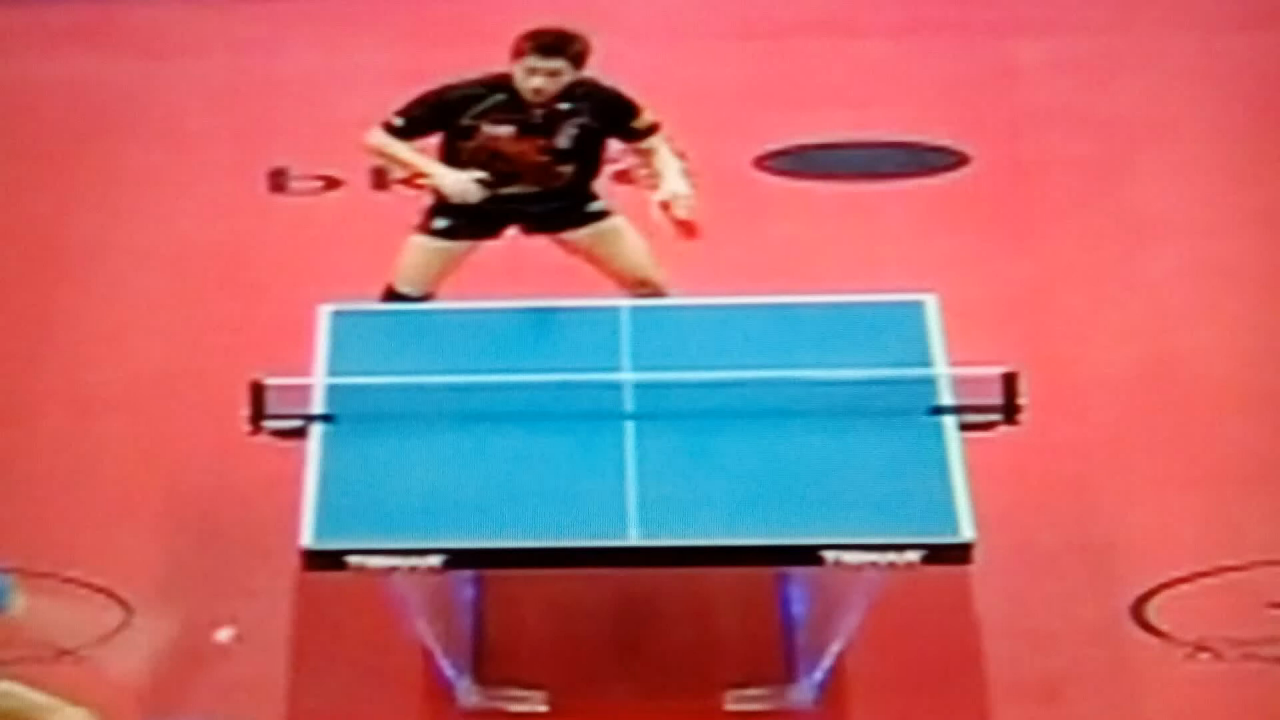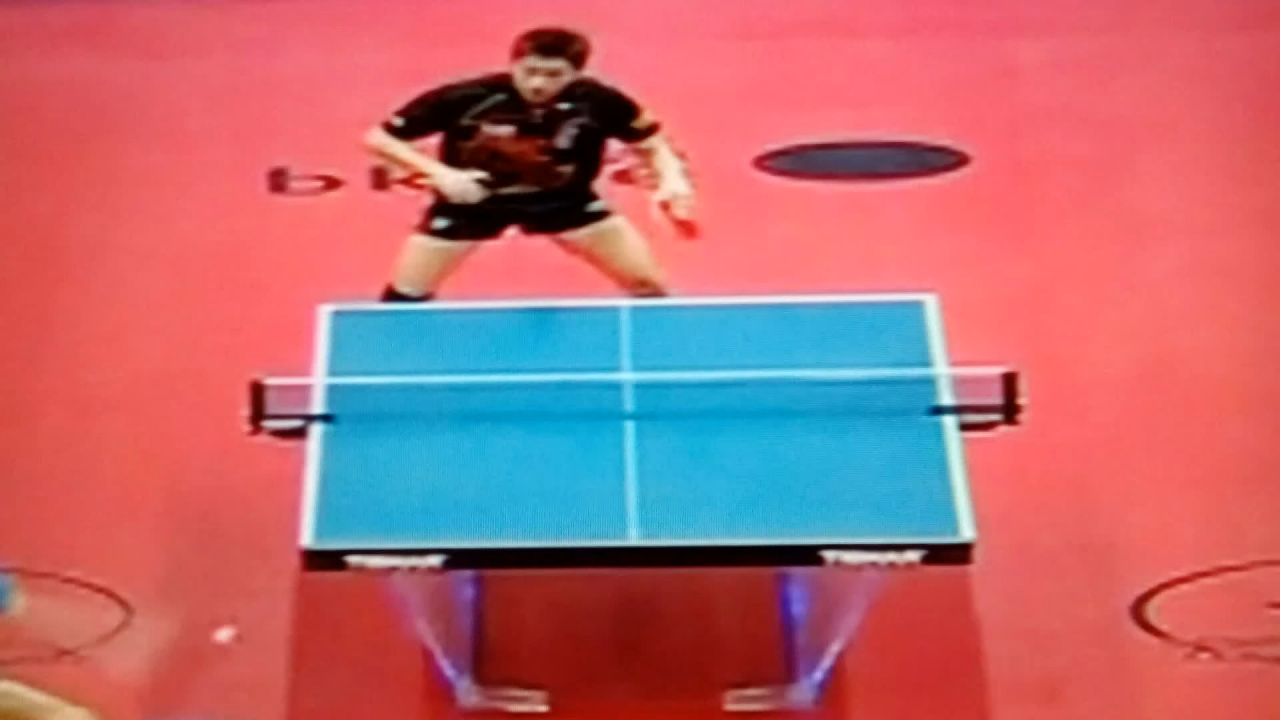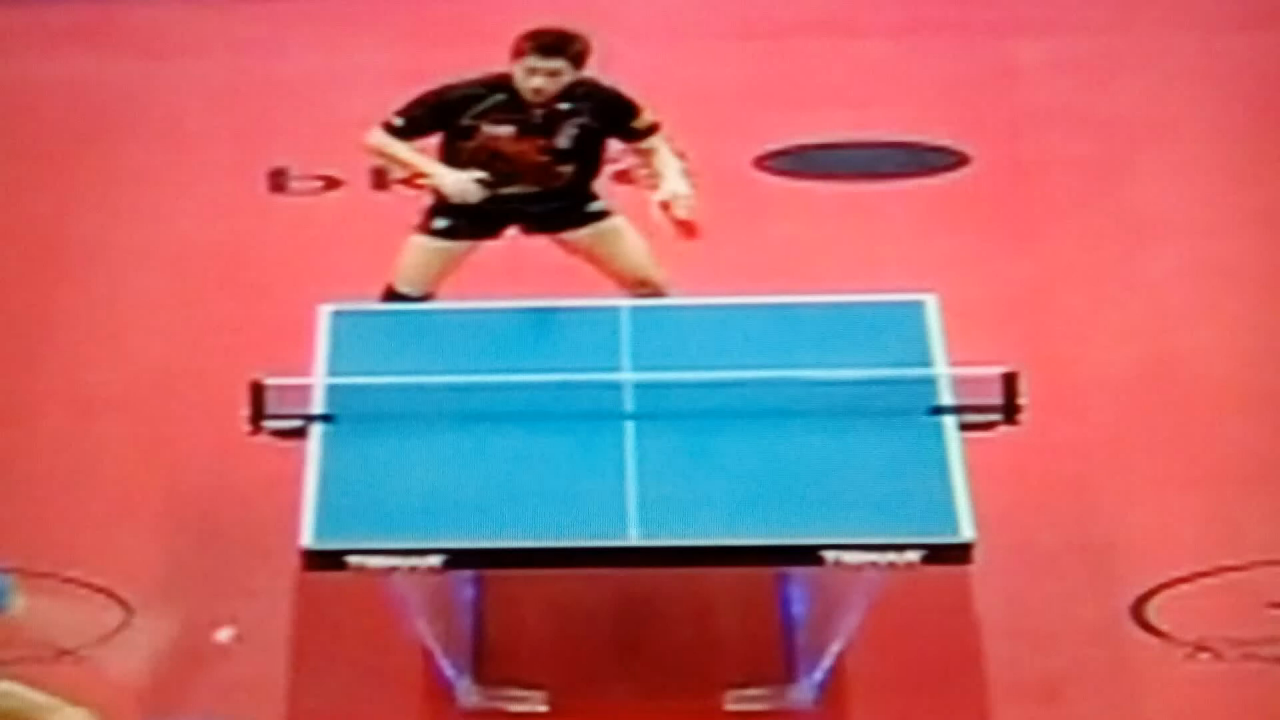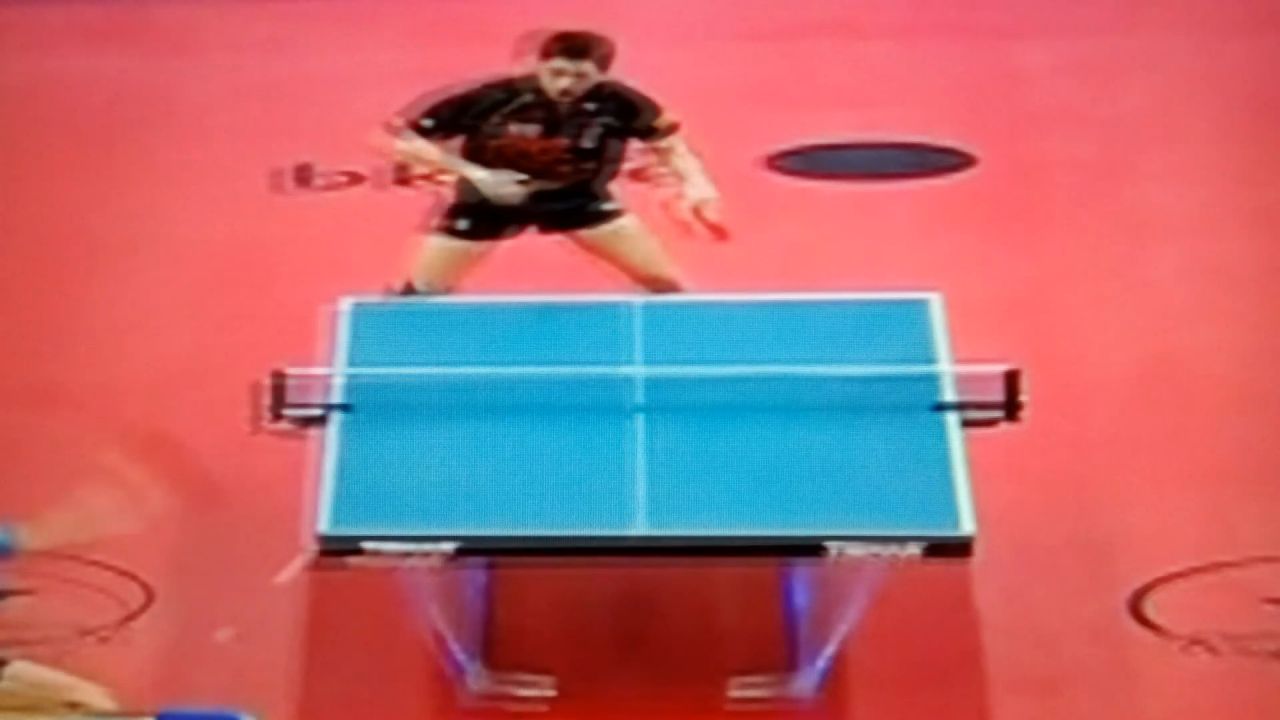
dt=1s
person 1, frame 1
left shoulder: (600, 101)
right shoulder: (463, 98)
left elbow: (651, 146)
right elbow: (378, 139)
left wrist: (671, 179)
right wrist: (439, 172)
left hip: (564, 199)
right hip: (472, 201)
left knee: (646, 283)
right knee: (406, 295)
person 1, frame 2
left shoulder: (600, 101)
right shoulder: (463, 97)
left elbow: (651, 145)
right elbow: (379, 138)
left wrist: (671, 179)
right wrist: (439, 173)
left hip: (564, 198)
right hip: (472, 199)
left knee: (646, 283)
right knee: (406, 294)
person 1, frame 3
left shoulder: (600, 101)
right shoulder: (467, 97)
left elbow: (652, 144)
right elbow: (379, 138)
left wrist: (671, 180)
right wrist: (440, 173)
left hip: (564, 198)
right hip: (473, 200)
left knee: (648, 283)
right knee: (406, 294)
person 1, frame 4
left shoulder: (619, 102)
right shoulder: (492, 99)
left elbow: (668, 143)
right elbow: (402, 140)
left wrist: (695, 182)
right wrist: (475, 174)
left hip: (578, 197)
right hip: (489, 199)
left knee: (665, 282)
right knee: (422, 292)
